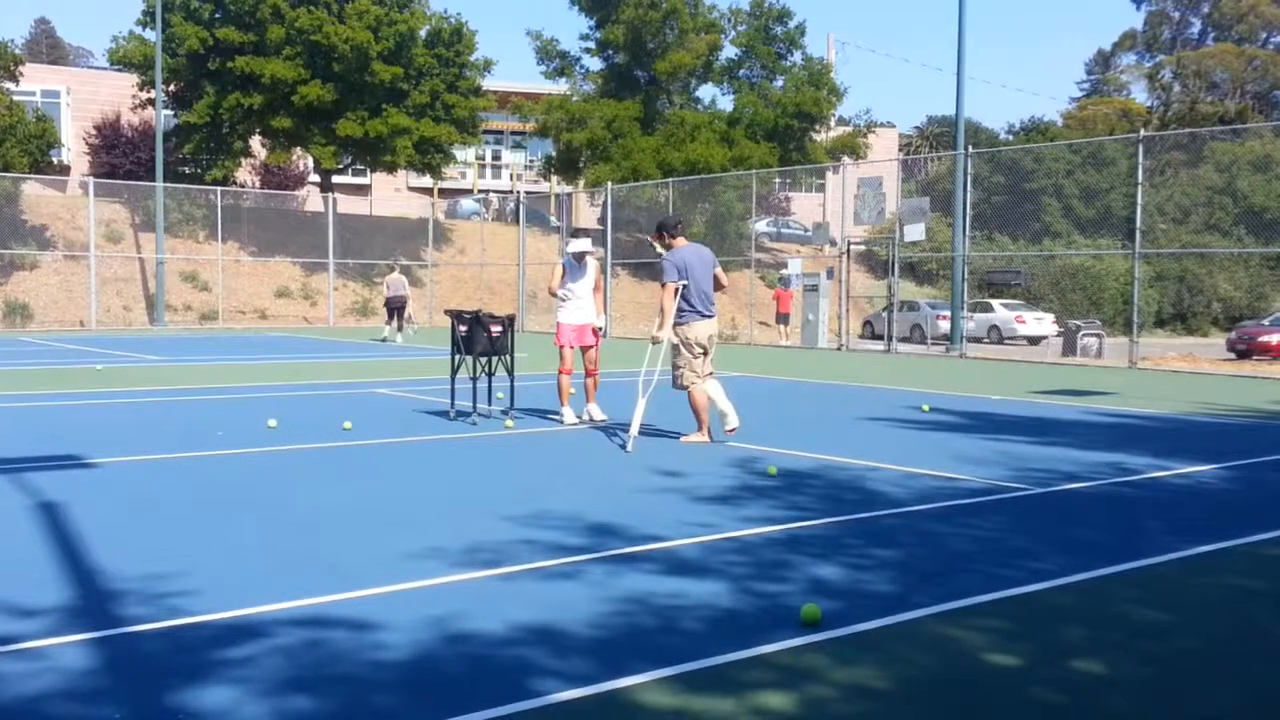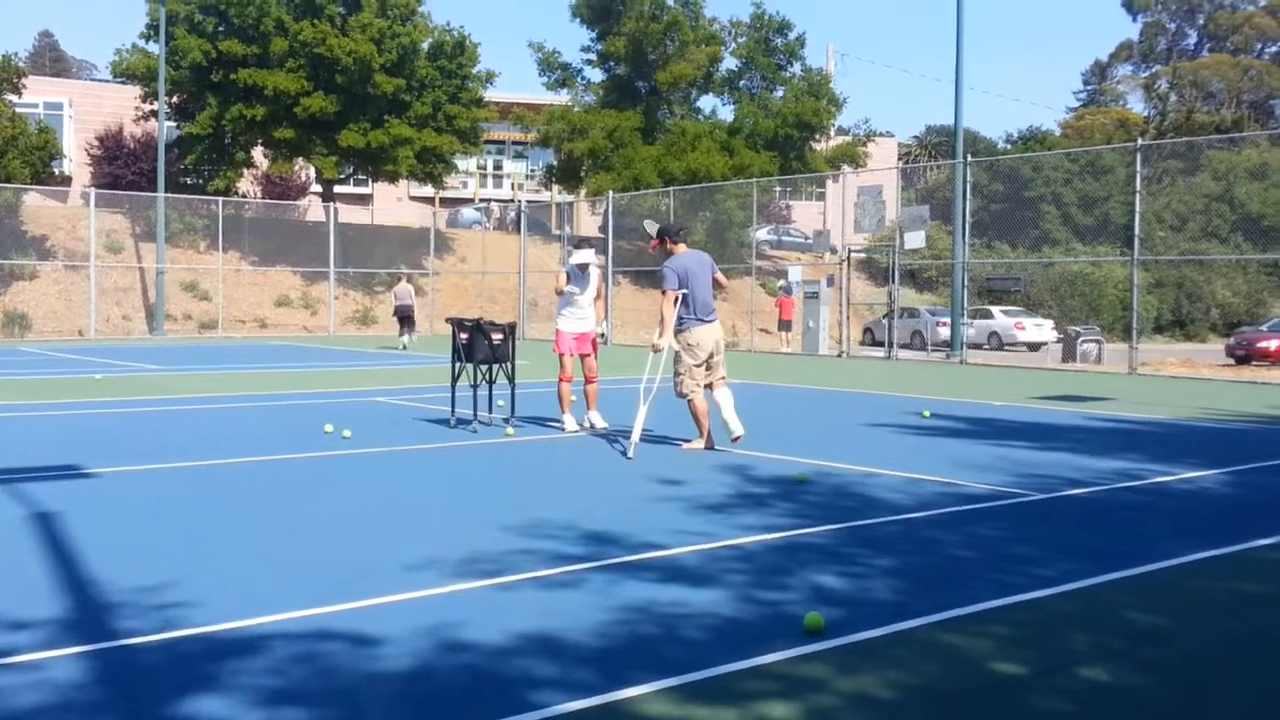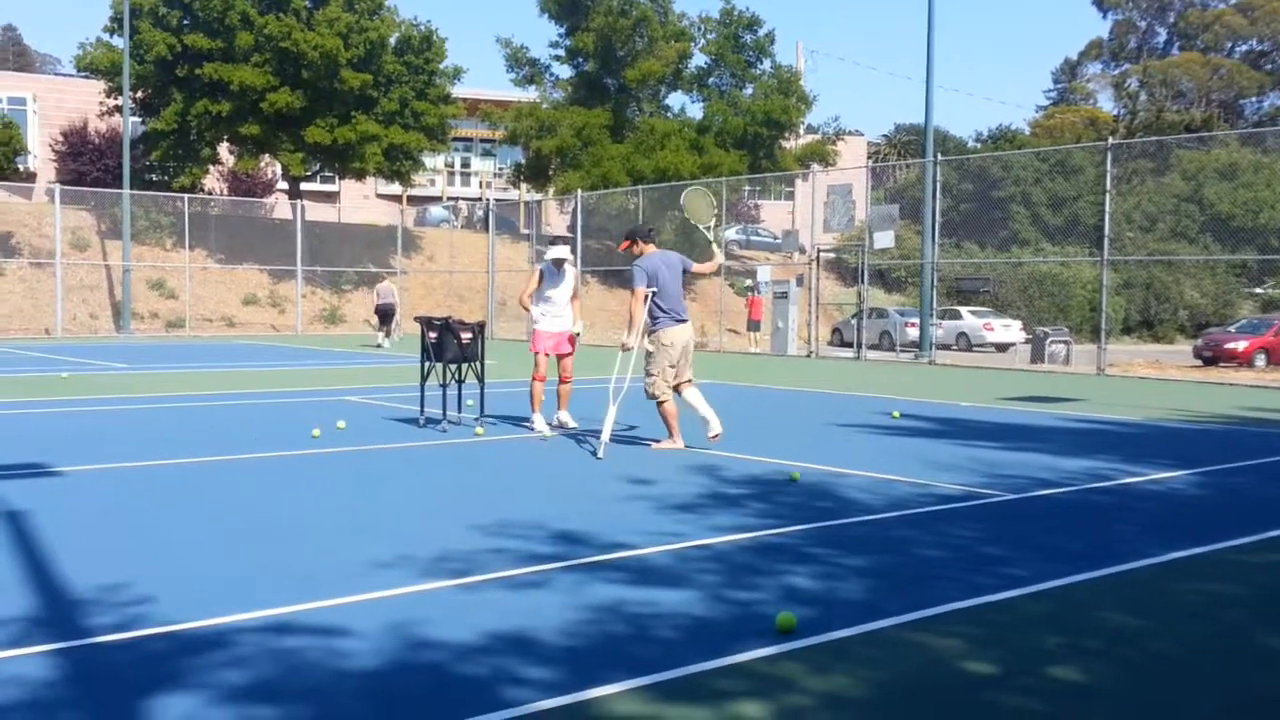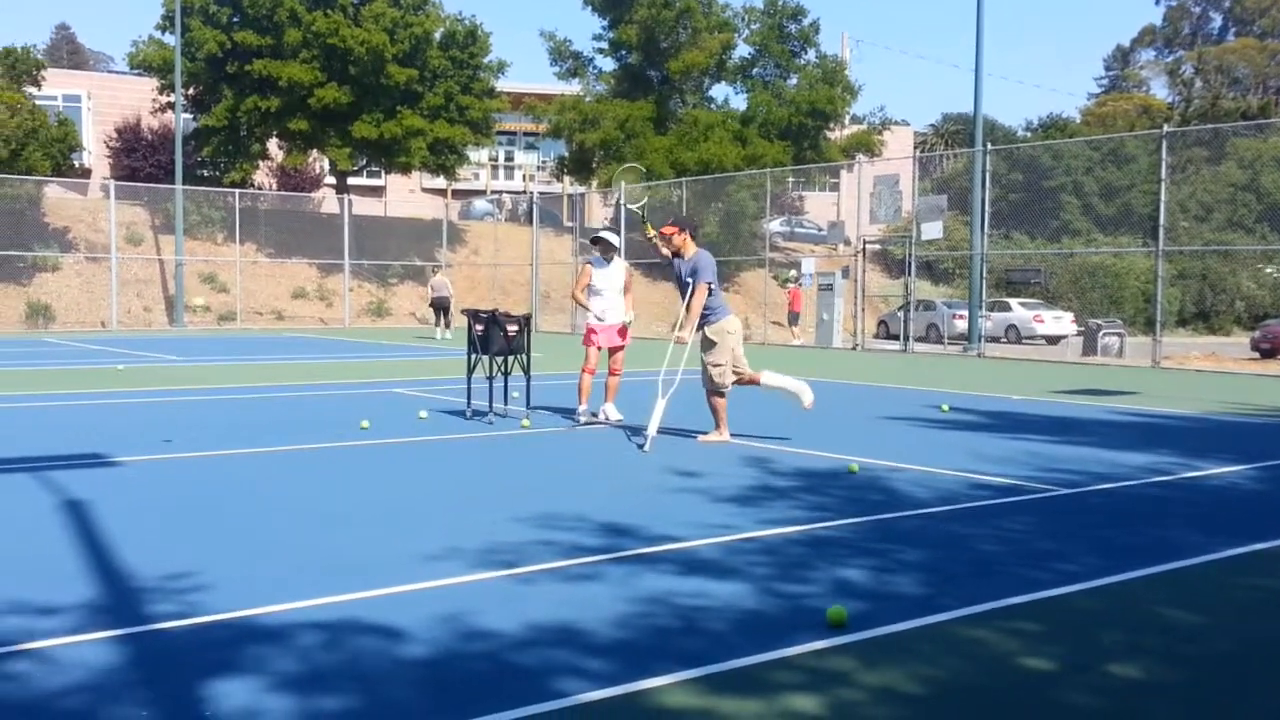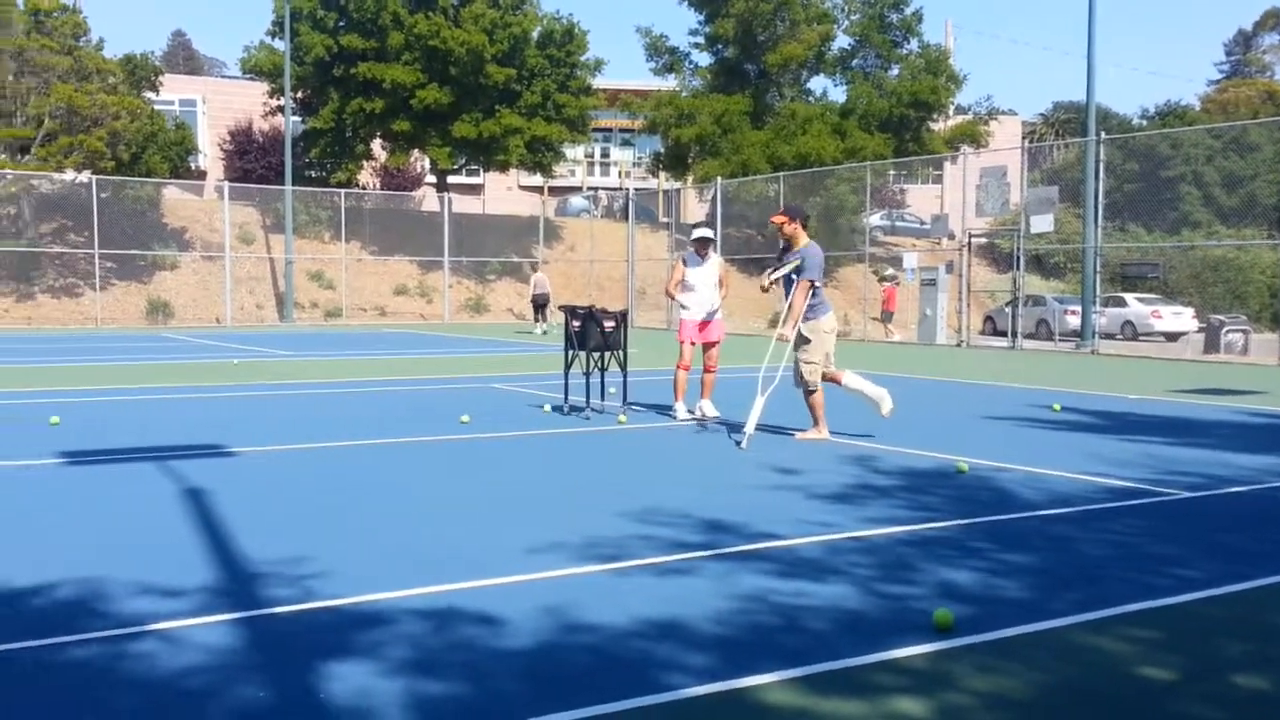
dt=0.7s
person 1, frame 1
left shoulder: (670, 258)
right shoulder: (705, 251)
left elbow: (668, 295)
right elbow: (723, 283)
left wrist: (664, 328)
left hip: (689, 326)
right hip: (710, 322)
left knee: (691, 382)
right knee: (705, 375)
left ankle: (703, 432)
right ankle: (727, 414)
person 1, frame 2
left shoulder: (670, 266)
right shoulder: (704, 257)
left elbow: (668, 302)
right elbow: (723, 283)
left wrist: (664, 336)
left hip: (692, 333)
right hip: (714, 328)
left knee: (693, 389)
right knee: (717, 380)
left ankle: (704, 438)
right ankle: (733, 422)
person 1, frame 3
left shoulder: (640, 265)
right shoulder: (673, 257)
left elbow: (637, 301)
right elbow: (702, 268)
left wrist: (631, 335)
right wrist: (717, 260)
left hip: (664, 334)
right hip: (685, 328)
left knee: (659, 390)
right knee: (682, 383)
left ankle: (674, 438)
right ankle: (709, 416)
person 1, frame 4
left shoulder: (703, 259)
right shoulder: (676, 259)
left elbow: (699, 297)
right elbow: (663, 252)
left wrist: (686, 330)
right wrist: (658, 244)
left hip: (720, 325)
right hip: (713, 327)
left knee: (715, 382)
right knee: (742, 375)
left ankle: (721, 431)
right ankle: (793, 385)
person 1, frame 5
left shoulder: (810, 254)
right shoulder: (788, 249)
left elbow: (802, 293)
right elbow: (782, 277)
left wrist: (788, 326)
right wrist: (767, 278)
left hip: (815, 322)
right hip: (816, 320)
left knee: (810, 378)
right knee: (827, 372)
left ankle: (819, 428)
right ankle: (874, 391)
person 2, frame 1
left shoulder: (594, 265)
right shoulder: (562, 266)
right elbow: (551, 287)
left wrist: (600, 316)
right wrist: (558, 293)
left hip: (589, 322)
right hip: (567, 321)
left knee: (592, 366)
right knee: (566, 366)
left ankle: (591, 407)
right ankle: (565, 409)
person 2, frame 2
left shoulder: (596, 273)
right shoulder: (566, 273)
right elbow: (558, 289)
left wrist: (600, 322)
right wrist: (565, 289)
left hip: (588, 329)
right hip: (566, 329)
left knee: (592, 374)
right knee: (566, 374)
left ankle: (592, 415)
right ankle: (567, 417)
person 2, frame 3
left shoulder: (572, 272)
right shoulder: (541, 272)
right elbow: (524, 296)
left wrist: (577, 321)
right wrist: (531, 309)
left hip: (565, 329)
right hip: (543, 328)
left knee: (566, 374)
right knee: (540, 373)
left ankle: (561, 415)
right ankle: (536, 416)
person 2, frame 4
left shoulder: (624, 267)
right shoulder: (590, 266)
right elbow: (576, 292)
left wrist: (629, 312)
right wrist: (591, 308)
left hip: (618, 323)
right hip: (596, 323)
left knee: (616, 367)
right knee: (590, 365)
left ankle: (608, 407)
right ankle: (582, 408)
person 2, frame 5
left shoulder: (718, 262)
right shoulder: (684, 261)
left elbow: (724, 287)
right elbow: (670, 287)
left wrist: (719, 300)
right wrist: (677, 297)
left hip: (712, 317)
right hip: (690, 317)
left knee: (711, 363)
right knee: (685, 361)
left ankle: (704, 403)
right ankle: (679, 405)
